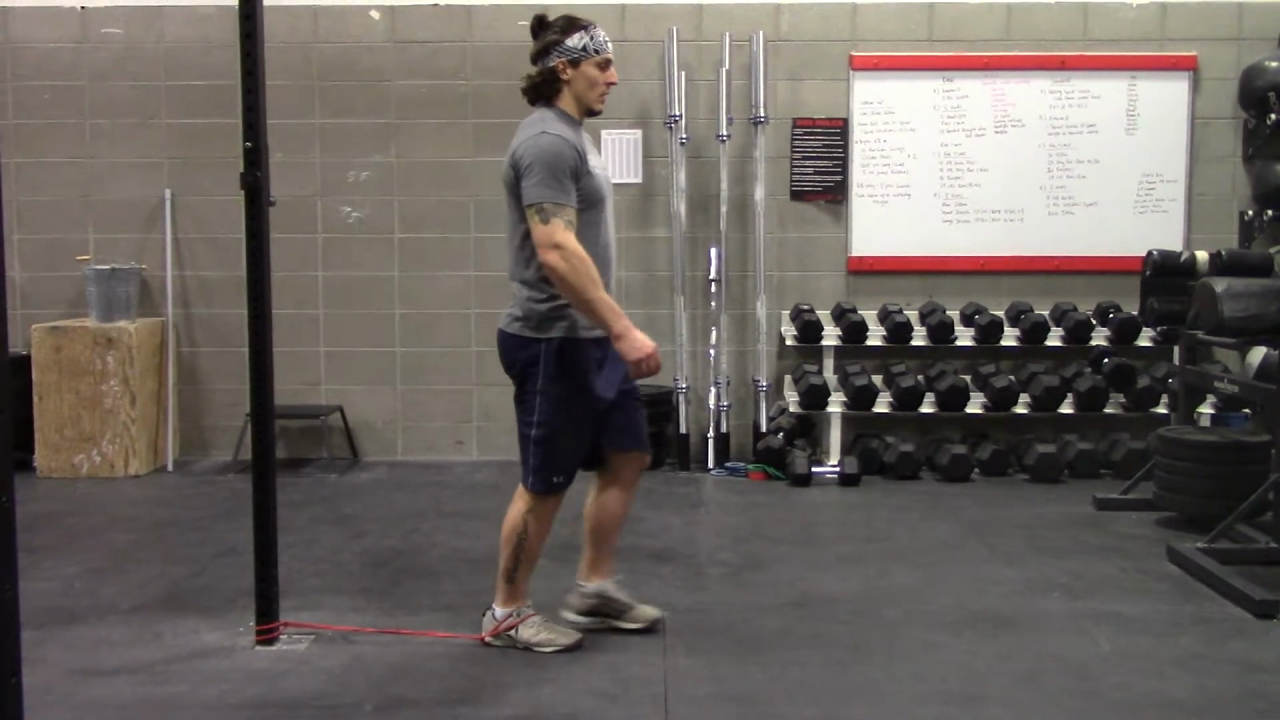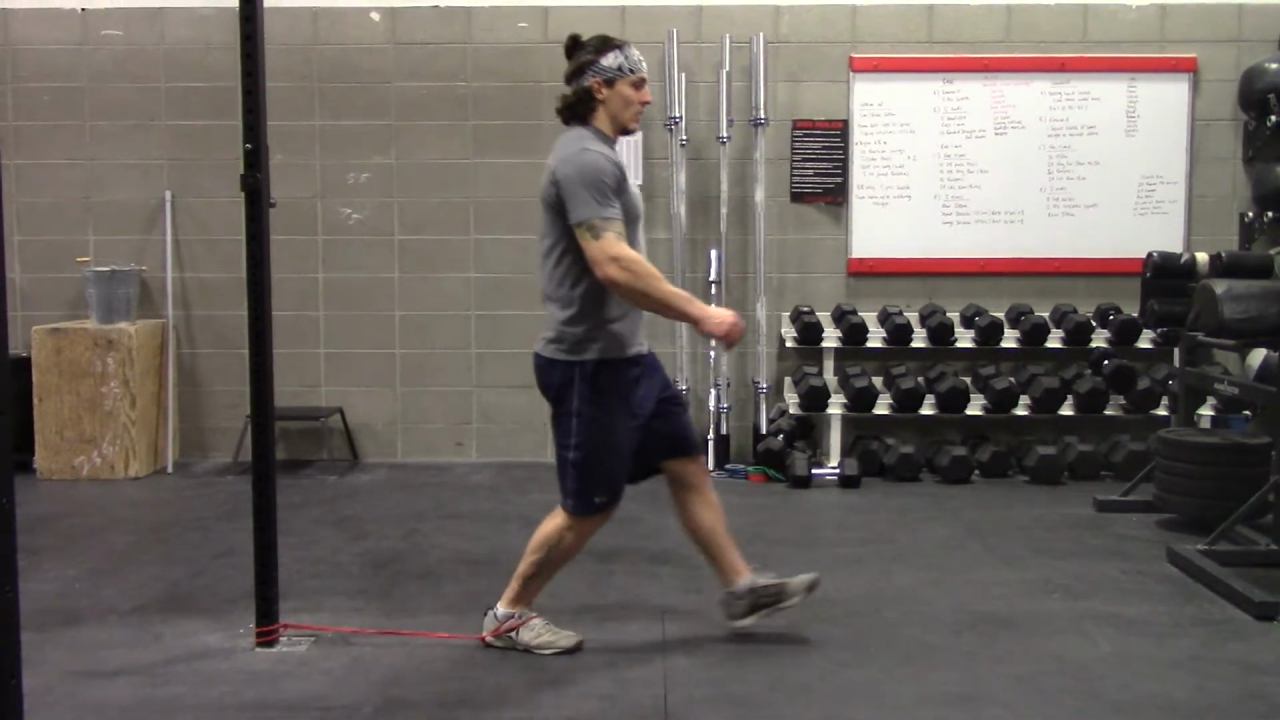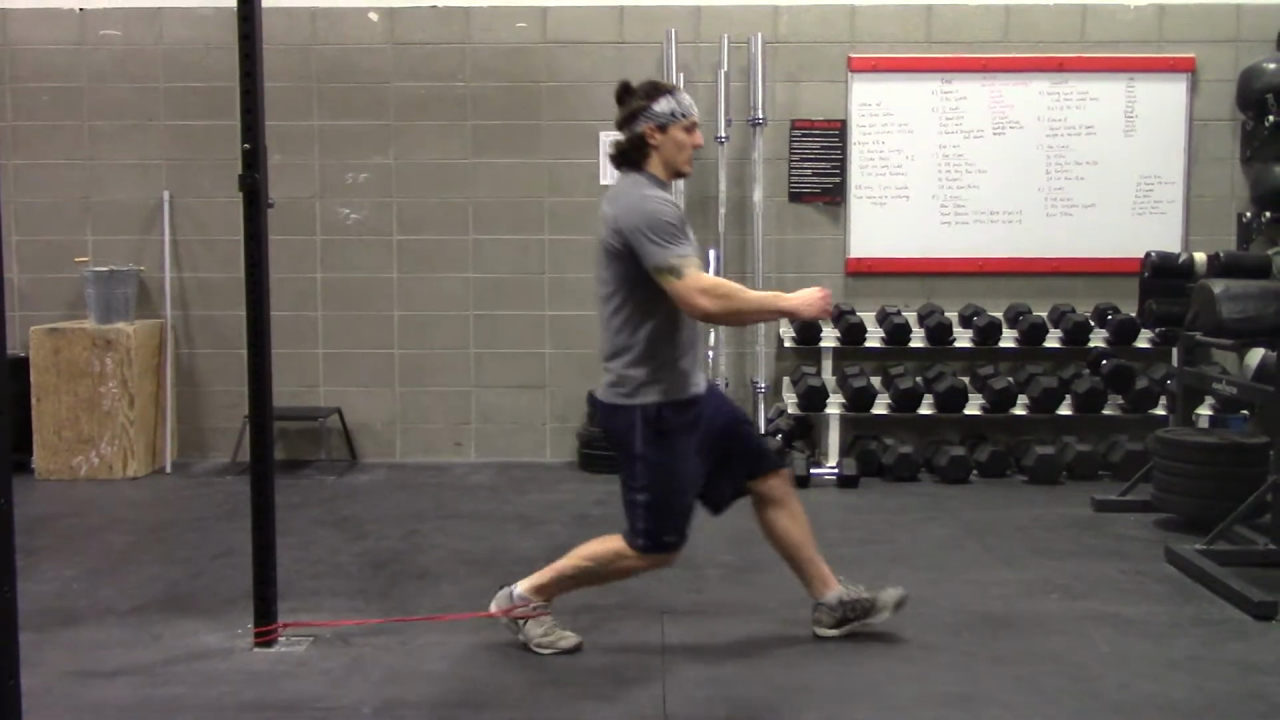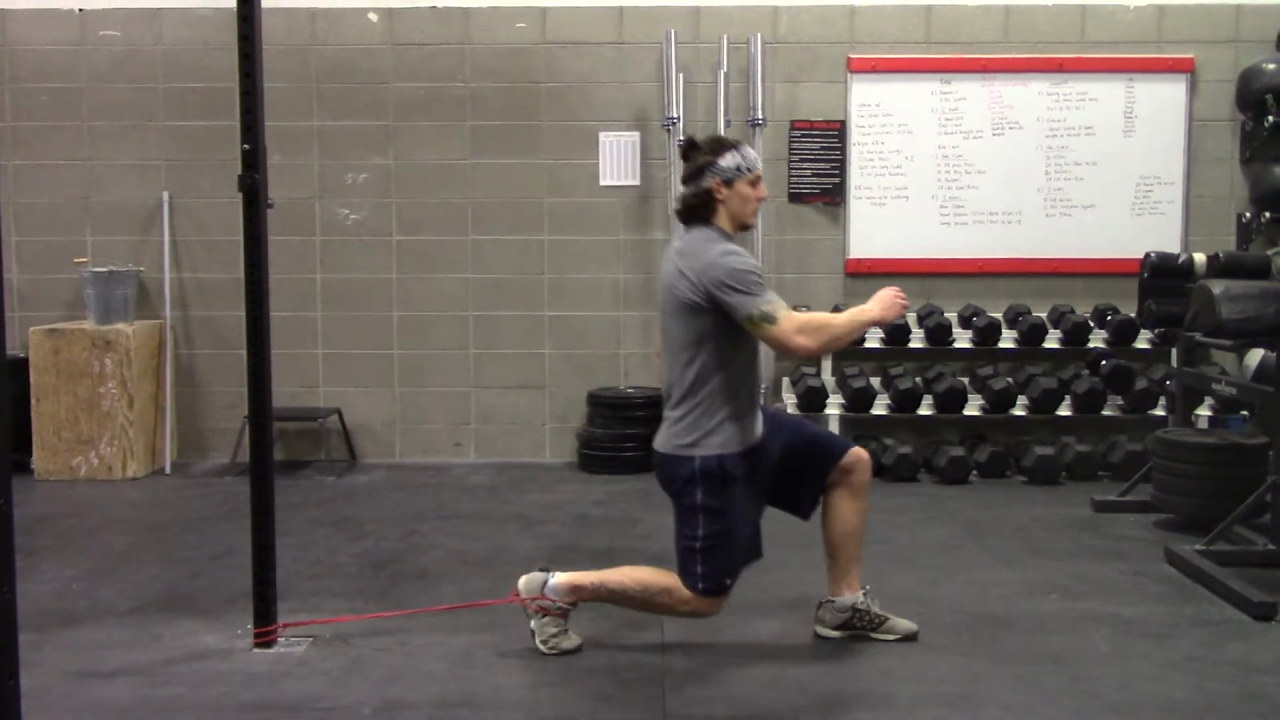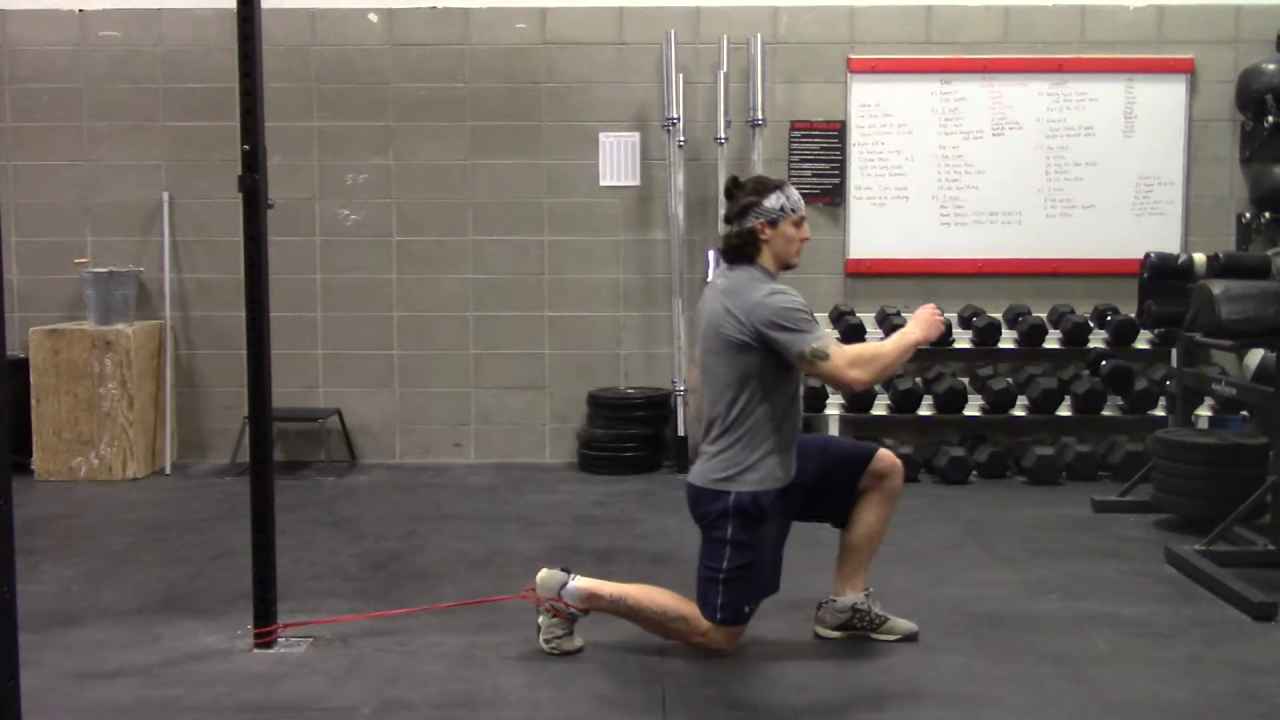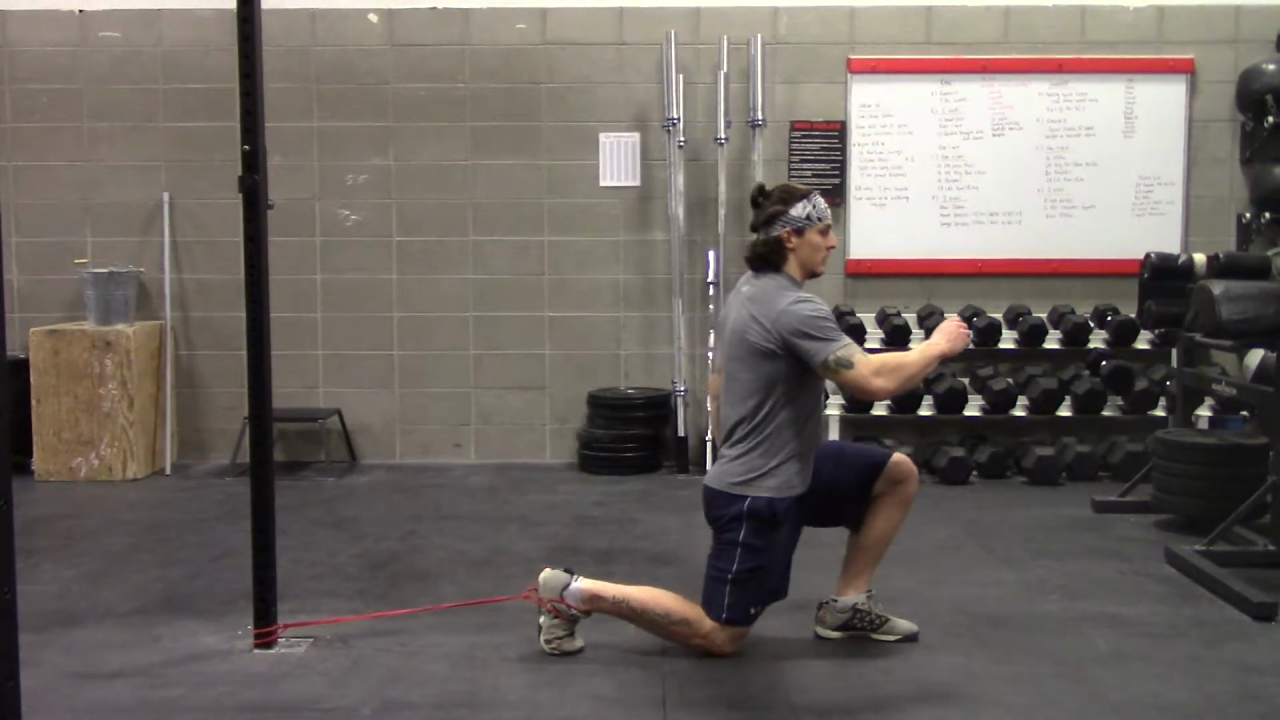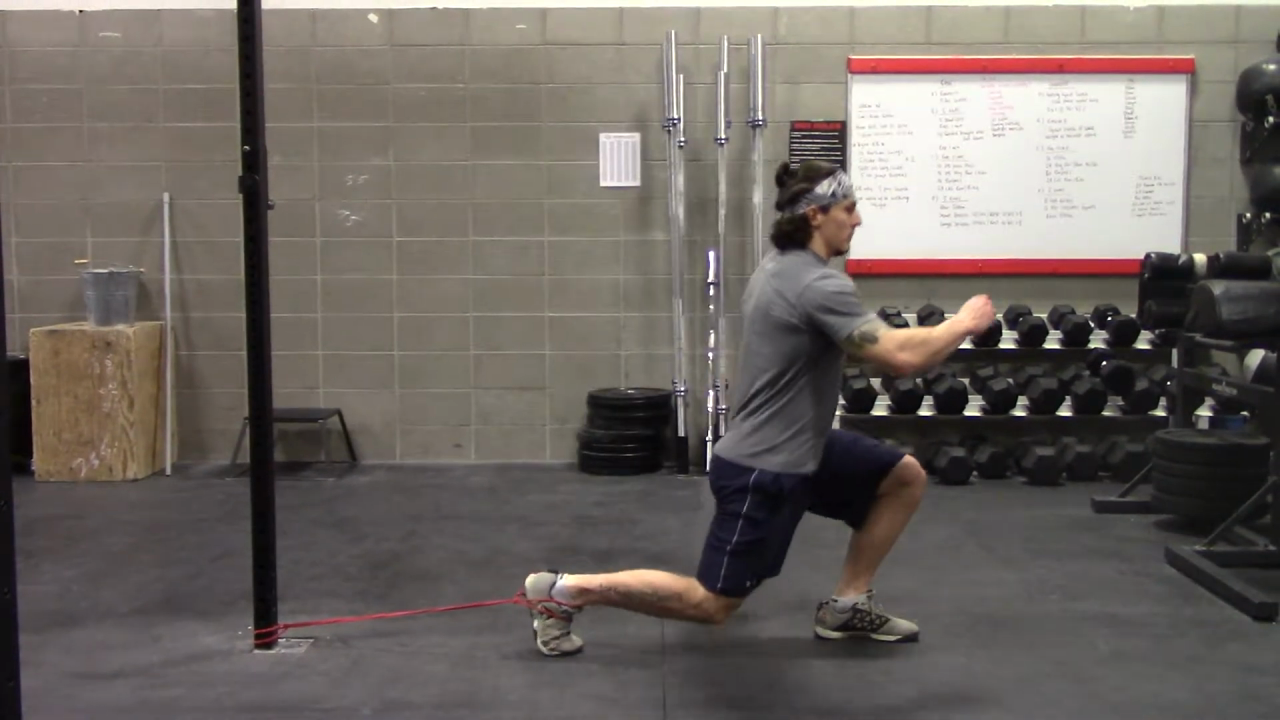
dt=0.2s
person 1, frame 1
left shoulder: (570, 136)
right shoulder: (547, 142)
right elbow: (557, 252)
left wrist: (615, 324)
right wrist: (622, 330)
left hip: (584, 338)
right hip: (552, 343)
left knee: (627, 460)
right knee: (546, 484)
left ankle: (594, 589)
right ankle: (507, 614)
person 1, frame 2
left shoulder: (594, 154)
right shoulder: (585, 160)
right elbow: (613, 265)
right wrist: (703, 315)
left hip: (623, 356)
right hip: (589, 364)
left knee: (689, 469)
right knee: (589, 506)
left ankle: (743, 588)
right ankle: (508, 615)
person 1, frame 3
left shoulder: (642, 196)
right shoulder: (646, 206)
right elbow: (701, 298)
right wrist: (790, 304)
left hip: (685, 391)
right hip: (648, 406)
left knee: (772, 482)
right knee: (653, 547)
left ankle: (832, 601)
right ankle: (524, 600)
person 1, frame 4
left shoulder: (692, 246)
right shoulder: (721, 259)
right elbow: (799, 339)
right wrist: (870, 312)
left hip: (741, 428)
right hip: (708, 456)
left knee: (852, 465)
right knee: (702, 596)
left ankle: (845, 603)
right ankle: (554, 589)
person 1, frame 5
left shoulder: (727, 285)
right shoulder: (767, 300)
left elbow: (700, 380)
right elbow: (851, 372)
left wrist: (716, 446)
right wrist: (912, 334)
left hip: (770, 462)
right hip: (742, 490)
left knee: (884, 470)
right knee: (717, 633)
left ankle: (846, 604)
right ankle: (570, 592)
person 1, frame 6
left shoulder: (749, 292)
right shoulder: (793, 309)
left elbow: (719, 387)
right elbow: (875, 382)
left wrist: (733, 453)
right wrist: (937, 346)
left hip: (781, 470)
right hip: (757, 496)
left knee: (899, 474)
right knee: (720, 635)
left ankle: (847, 605)
right ankle: (573, 592)
person 1, frame 7
left shoulder: (777, 270)
right shoulder: (819, 286)
right elbow: (900, 356)
right wrist: (964, 322)
left hip: (795, 450)
right hip: (765, 470)
left knee: (906, 478)
right knee: (711, 603)
left ankle: (846, 605)
right ankle: (560, 592)
